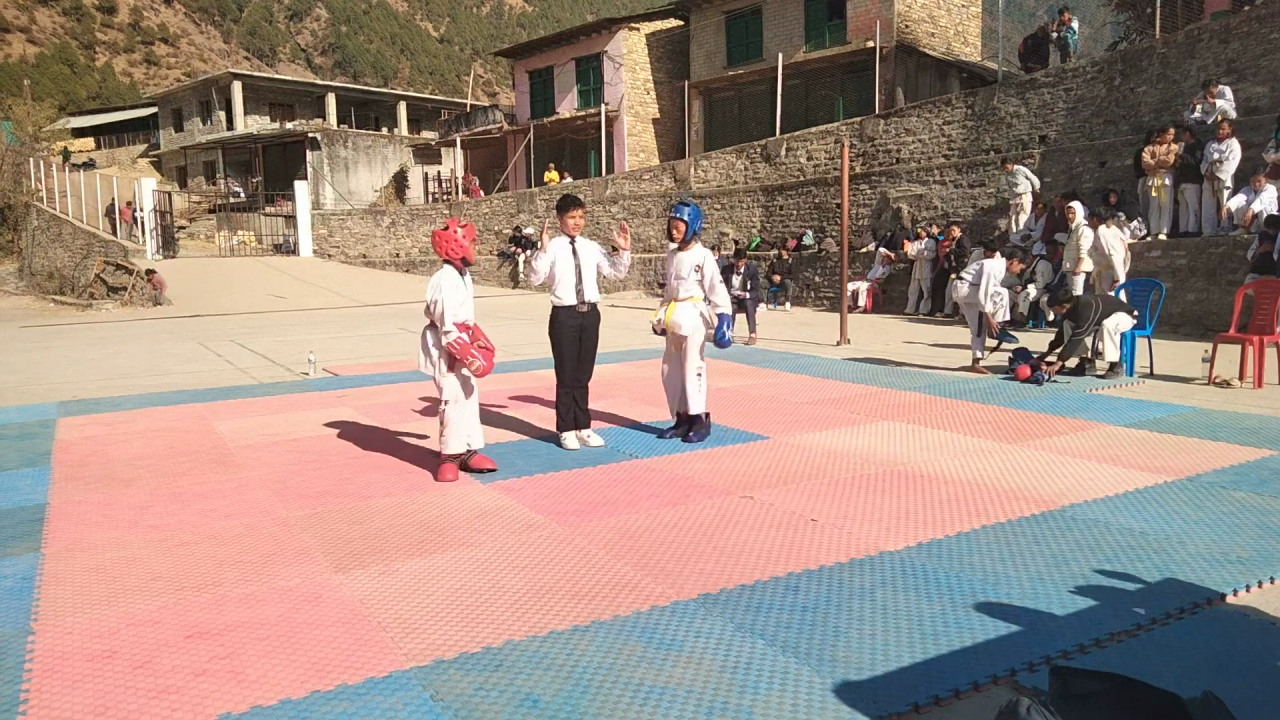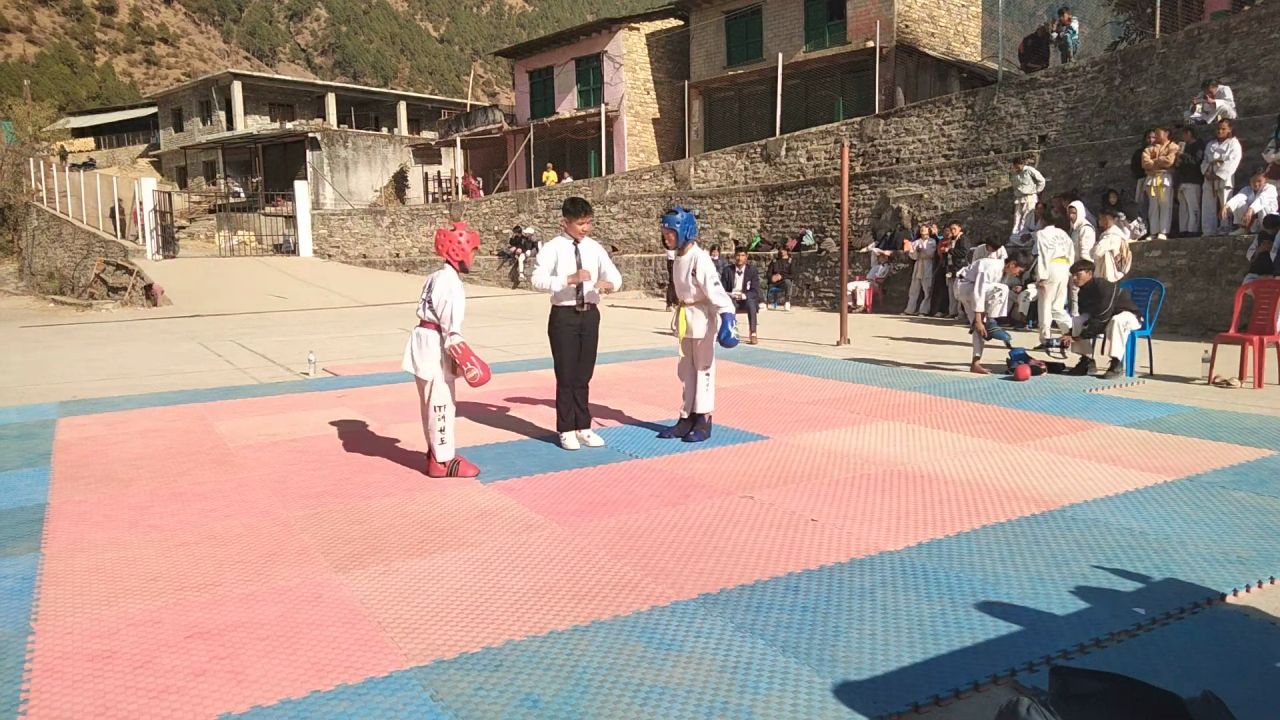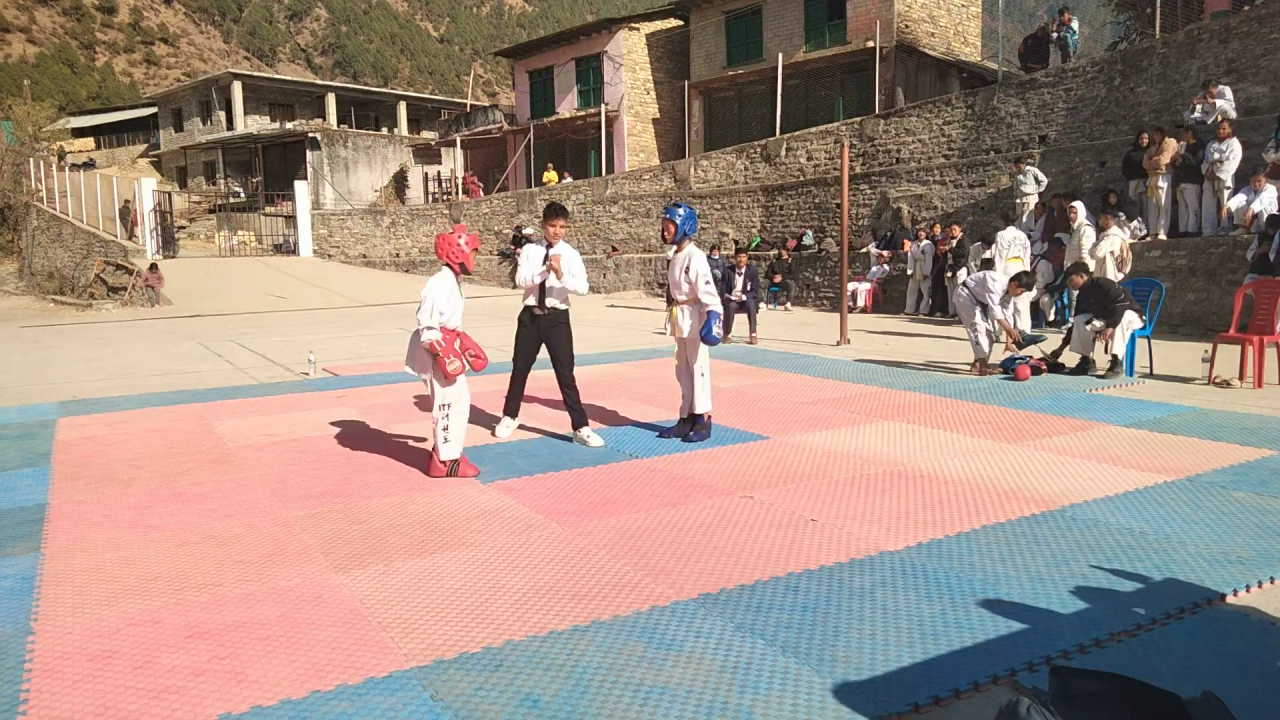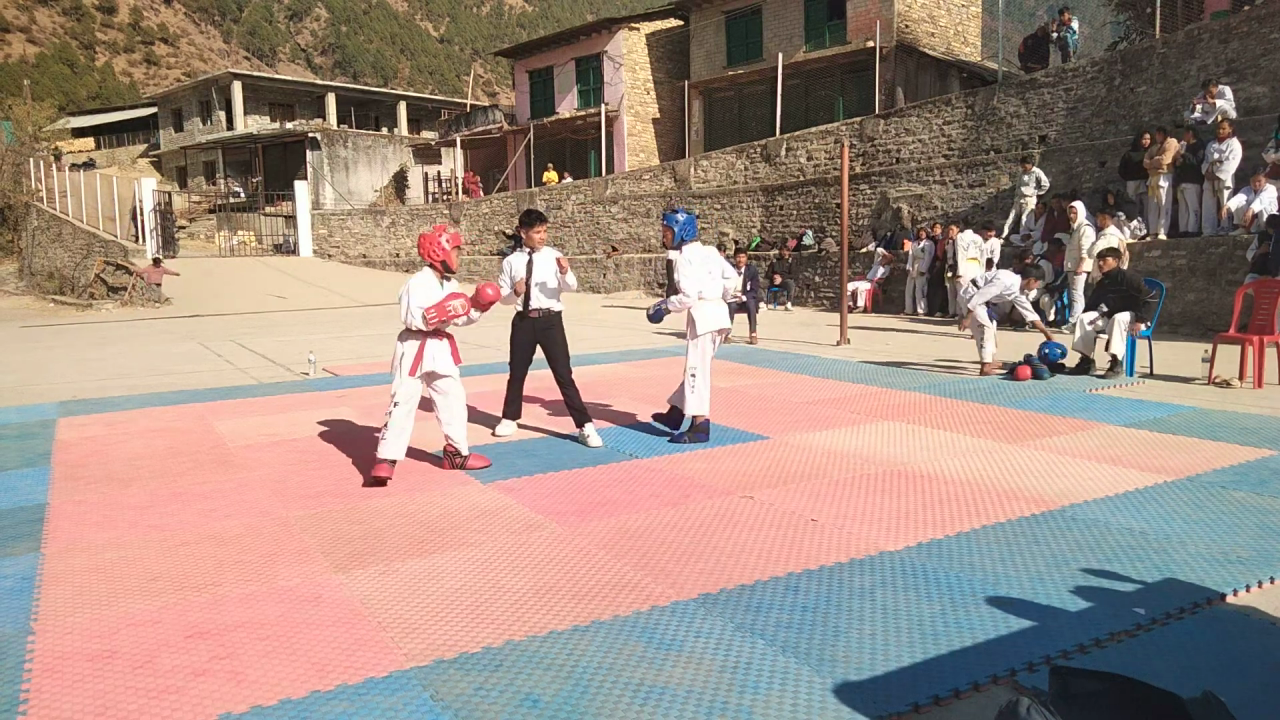
dt=0.7s
person 1, frame 1
left shoulder: (464, 276)
right shoulder: (443, 281)
right elbow: (447, 328)
left wrist: (479, 340)
right wrist: (468, 354)
left hip: (461, 344)
right hip: (443, 347)
left knee: (468, 399)
right knee: (453, 401)
left ankle: (470, 451)
right ankle: (449, 456)
person 1, frame 2
left shoulder: (436, 277)
right shoulder: (451, 284)
right elbow: (451, 328)
right wrist: (465, 360)
left hip: (427, 342)
right hip: (435, 346)
left knee: (436, 405)
right knee: (441, 404)
left ankle: (440, 453)
right ankle: (443, 461)
person 1, frame 3
left shoulder: (453, 281)
right shoulder: (440, 283)
right elbow: (427, 325)
left wrist: (466, 347)
right wrist: (443, 354)
left hip: (447, 347)
right hip: (435, 349)
left knee: (460, 399)
right knee: (447, 403)
left ankle: (450, 451)
right ankle: (444, 460)
person 1, frame 4
left shoulder: (449, 283)
right shoulder: (419, 282)
left elbow: (460, 315)
right elbow: (412, 319)
left wrist: (479, 304)
right wrist: (444, 310)
left hip: (440, 348)
right hip: (415, 348)
left knee: (453, 401)
right knee: (404, 403)
left ankle: (455, 453)
right ankle: (386, 460)
person 2, frame 1
left shoulder: (592, 248)
right shoulder: (552, 248)
left elbow: (617, 273)
right elbow: (535, 279)
left wrist: (624, 250)
right wrist: (542, 250)
left hip: (590, 313)
right hip: (564, 315)
left knee: (583, 375)
right knee: (566, 375)
left ankle: (583, 427)
right ankle: (566, 430)
person 2, frame 2
left shoulder: (595, 248)
right shoulder: (552, 248)
left elbow: (613, 274)
right elbow: (538, 280)
left wrist: (611, 283)
right wrist: (569, 279)
left hip: (589, 314)
right hip: (563, 316)
left knee: (583, 375)
right knee: (566, 375)
left ankle: (583, 428)
right ankle: (566, 430)
person 2, frame 3
left shoulder: (571, 254)
right shoulder: (529, 251)
left elbow: (583, 287)
right elbow: (522, 281)
left wrist: (561, 276)
right wrist: (545, 269)
left hip: (557, 318)
right hip: (530, 316)
left knee: (565, 375)
right knee: (520, 369)
left ankle: (581, 428)
right ankle: (510, 417)
person 2, frame 4
left shoulder: (554, 256)
right shoulder: (511, 261)
left elbow: (571, 287)
right elbow: (502, 294)
left wrist: (565, 272)
right wrist: (512, 293)
left hip: (550, 320)
right hip: (523, 321)
left knee: (563, 374)
right knee: (517, 373)
left ankle: (585, 427)
right ankle: (510, 419)
person 3, frame 1
left shoulder: (703, 255)
right shoulder: (672, 255)
left elbow: (717, 289)
left wrist: (724, 319)
right wrist: (661, 315)
left hip: (694, 314)
right hip: (674, 316)
left knee: (692, 369)
right knee: (669, 369)
left ankle: (699, 421)
right ankle: (682, 419)
person 3, frame 2
left shoulder: (699, 258)
right shoulder: (679, 257)
left elbow: (715, 289)
left wrist: (727, 318)
left hip: (702, 318)
right hip: (686, 318)
left knee: (703, 368)
right knee: (686, 370)
left ankle: (703, 421)
right ankle: (687, 419)
person 3, frame 3
left shoulder: (694, 256)
right shoulder: (675, 255)
left elbow: (707, 290)
left wrist: (713, 316)
left hip: (694, 317)
right hip: (679, 317)
left knee: (698, 369)
right knee: (683, 371)
left ankle: (703, 420)
right ankle: (687, 418)
person 3, frame 4
left shoulder: (685, 257)
right shoulder: (709, 251)
left elbow: (687, 296)
right elbow: (731, 279)
left wrist: (663, 306)
left hip: (702, 314)
right hip: (718, 310)
left knee: (696, 369)
right knee: (698, 367)
left ankle: (699, 426)
right ankle: (674, 413)
